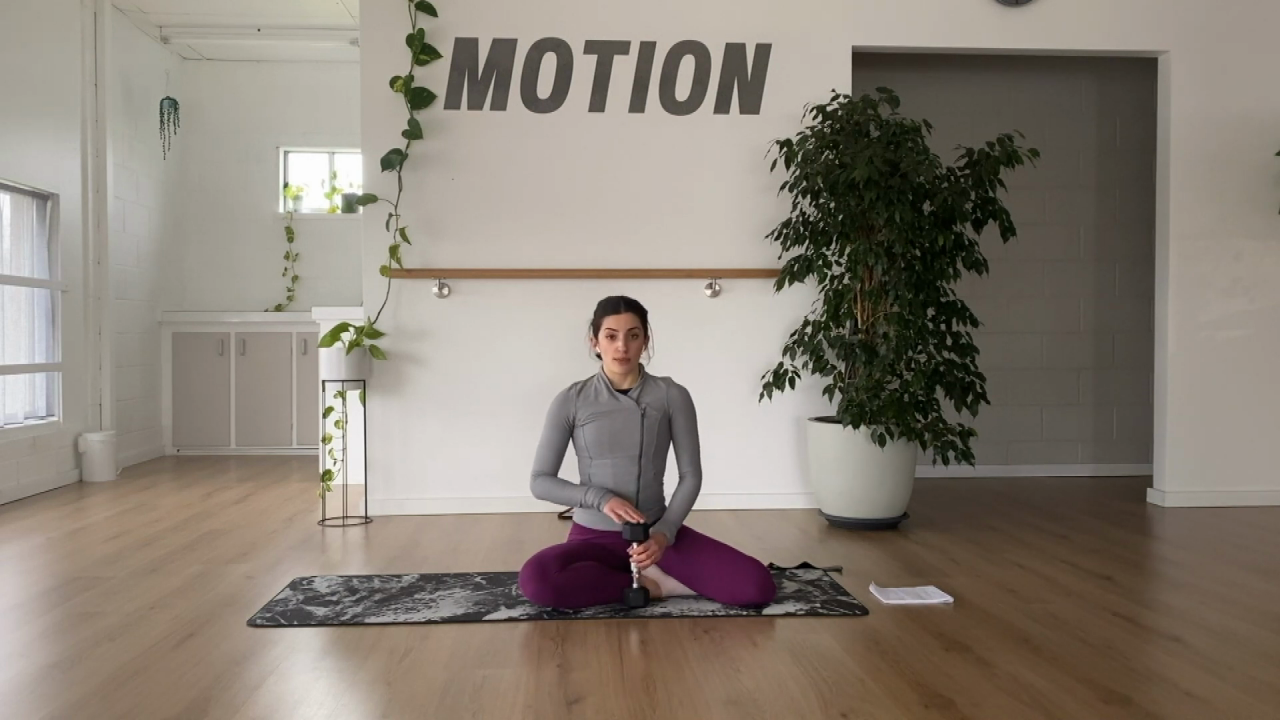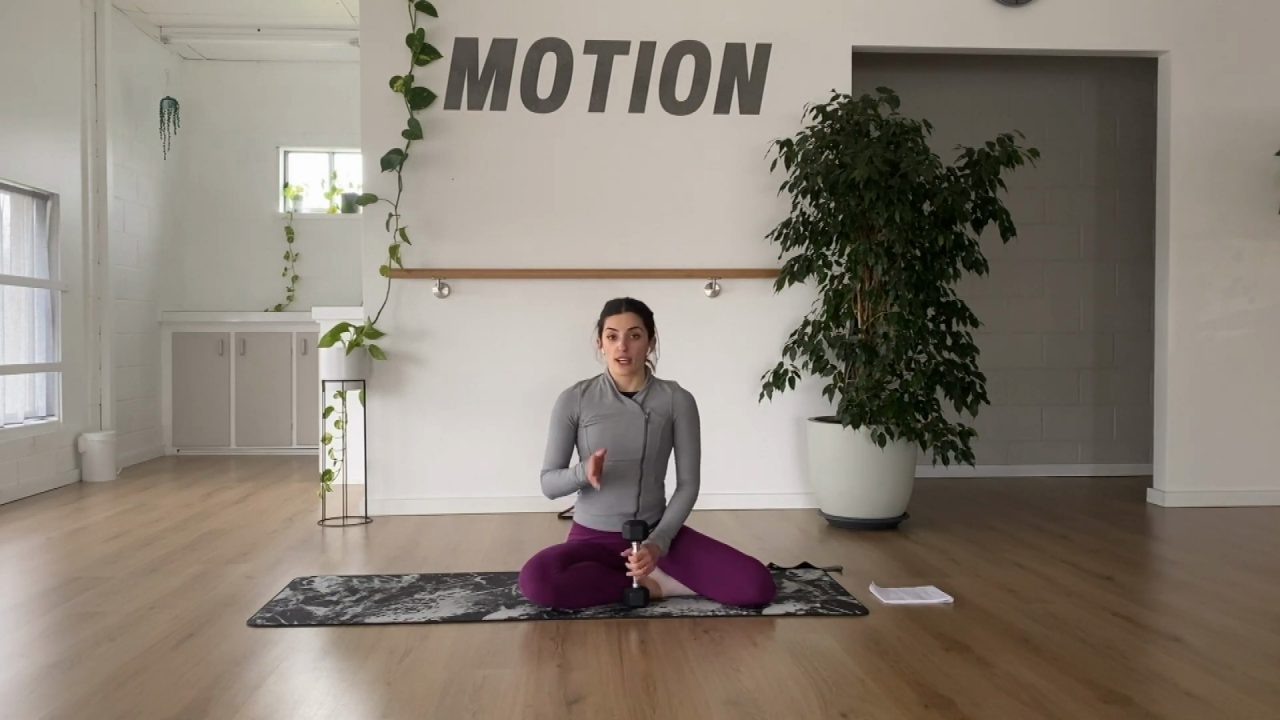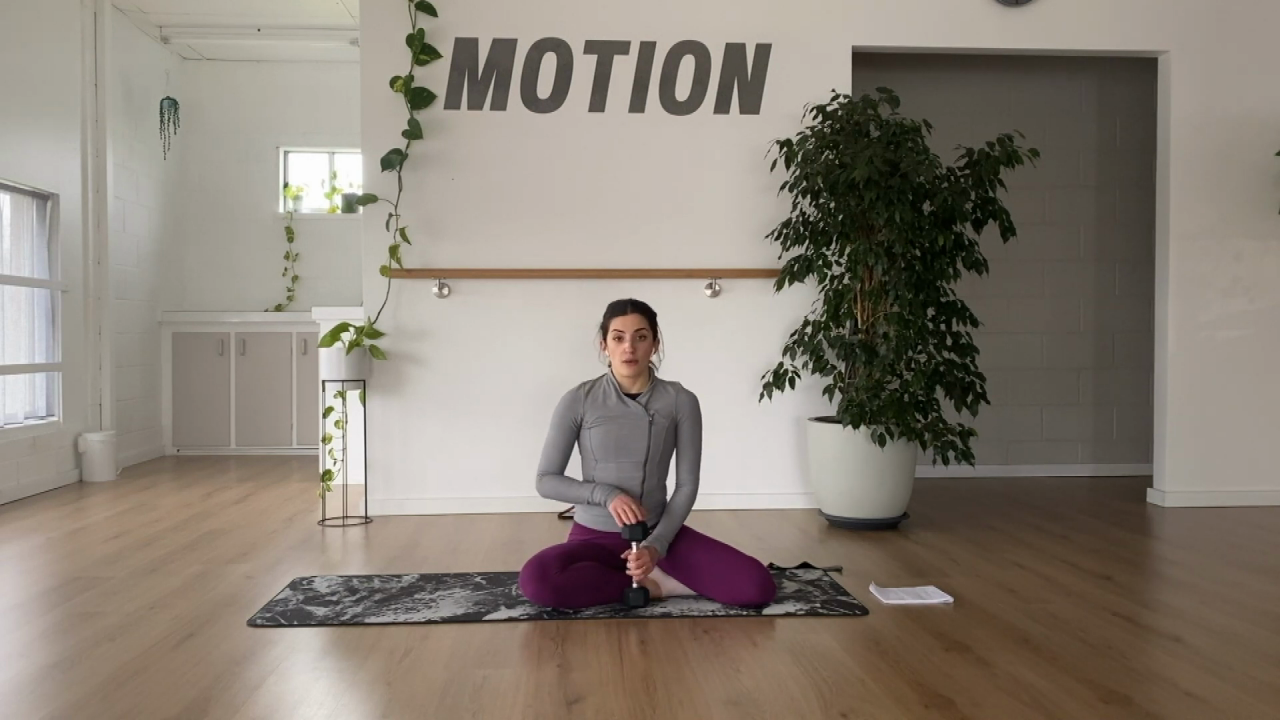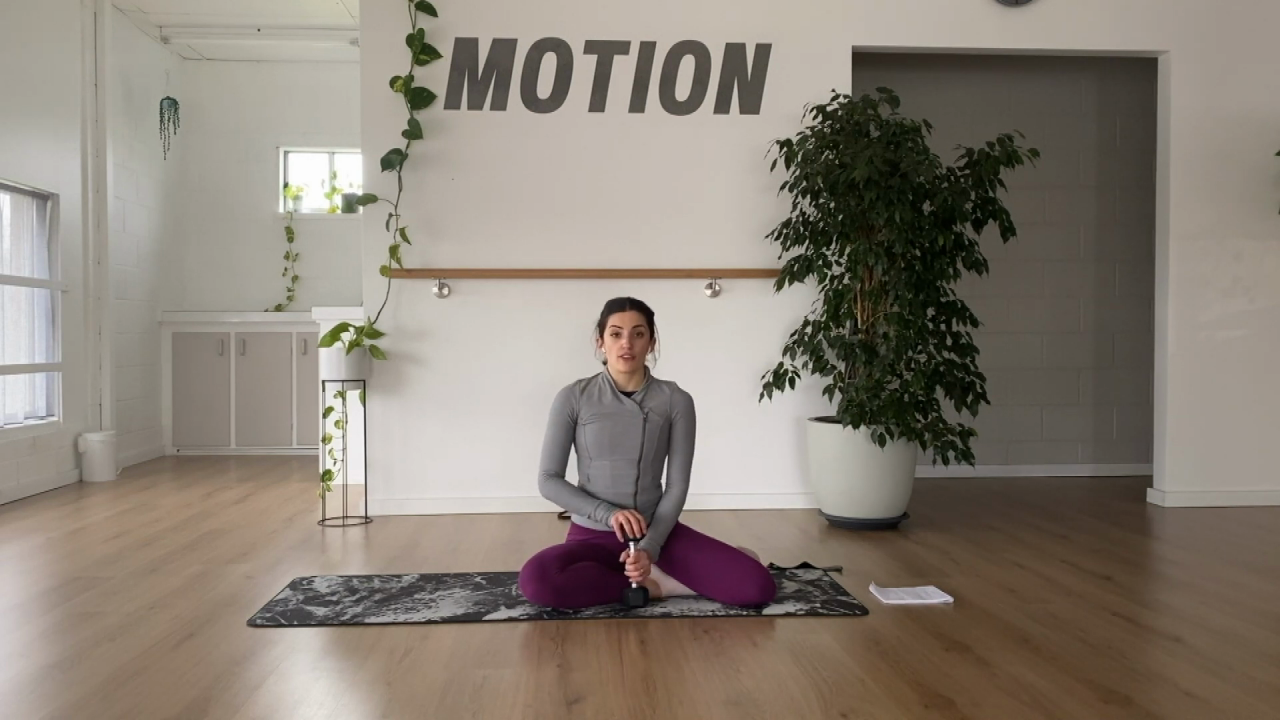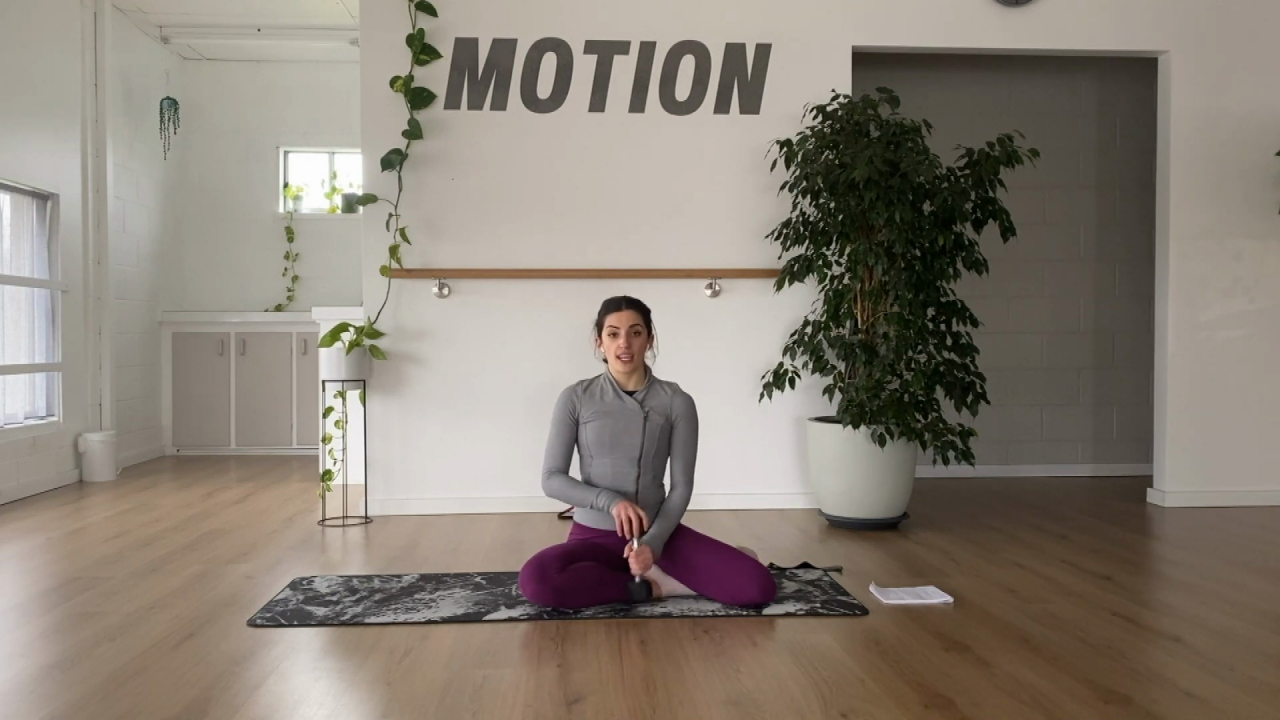
dt=0.4s
person 1, frame 1
left shoulder: (672, 396)
right shoulder: (570, 401)
left elbow: (691, 475)
right elbow: (540, 481)
left wrist: (665, 531)
right wrist: (600, 498)
left hip: (656, 532)
right hip: (593, 536)
left knee: (757, 585)
right knee: (535, 580)
left ankle: (651, 572)
right ankle: (656, 584)
person 1, frame 2
left shoulder: (677, 400)
right shoulder: (573, 400)
left elbow: (688, 483)
right elbow: (549, 484)
left wrist: (658, 543)
right wrist: (584, 471)
left hip: (657, 532)
right hip: (593, 536)
left knee: (757, 586)
right knee: (535, 580)
left ankle: (659, 566)
right ankle: (658, 584)
person 1, frame 3
left shoulder: (681, 402)
right shoulder: (577, 401)
left elbow: (687, 485)
right elbow: (546, 480)
left wrist: (657, 546)
right wrist: (604, 494)
left hip: (657, 532)
right hip: (595, 536)
left knee: (757, 586)
right knee: (536, 580)
left ankle: (659, 564)
right ankle: (658, 584)
person 1, frame 4
left shoulder: (676, 401)
right shoulder: (572, 398)
left elbow: (677, 485)
right elbow: (549, 480)
left wrist: (650, 547)
right wrist: (607, 513)
left hip: (657, 530)
right hip: (592, 535)
left knee: (758, 586)
right knee: (535, 581)
left ankle: (654, 566)
right ankle: (658, 583)
person 1, frame 5
left shoulder: (677, 402)
right shoulder: (575, 398)
left elbow: (682, 486)
right elbow: (552, 479)
left wrist: (653, 542)
right wrist: (609, 501)
left hip: (657, 531)
right hip: (593, 535)
left knee: (758, 586)
right knee: (535, 581)
left ankle: (658, 563)
right ankle: (661, 583)
